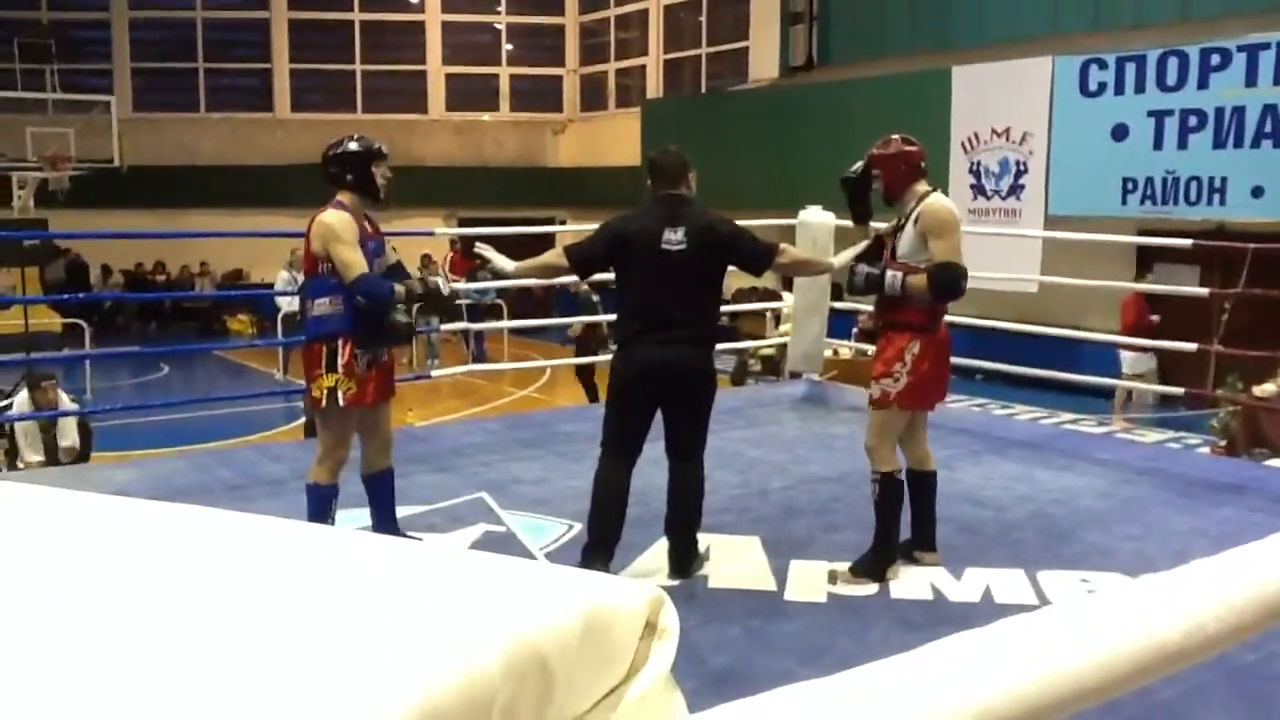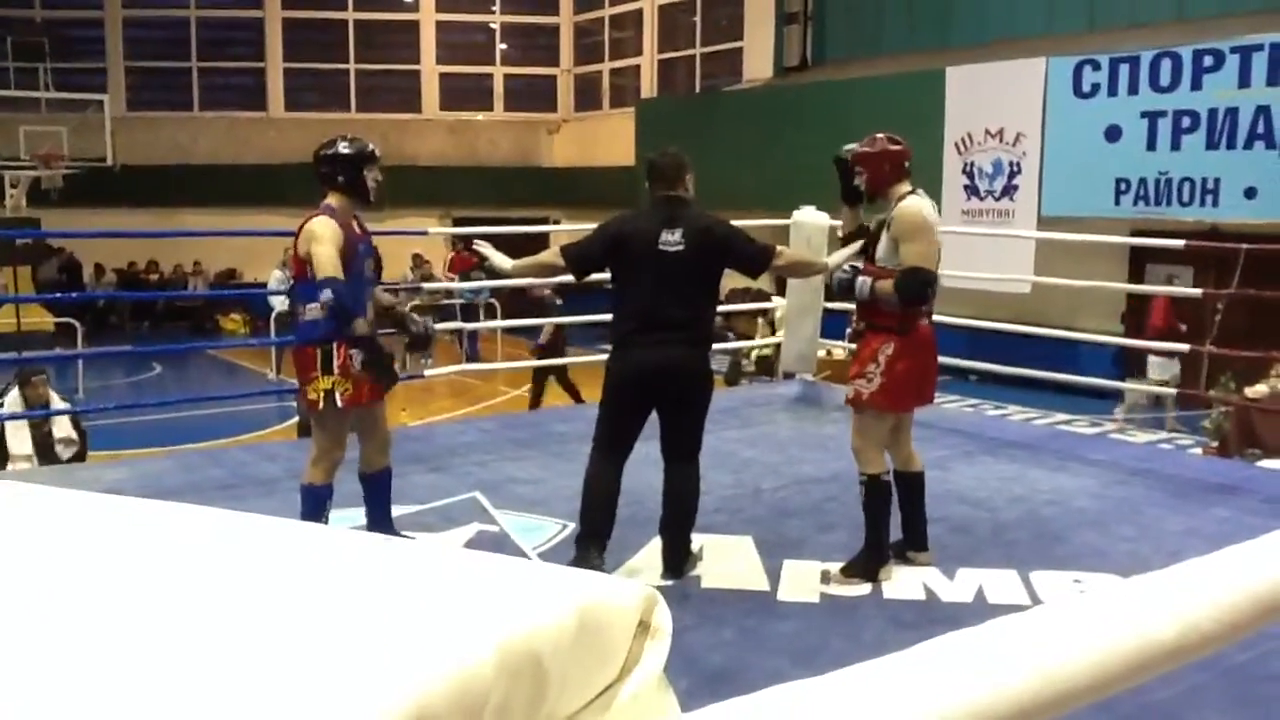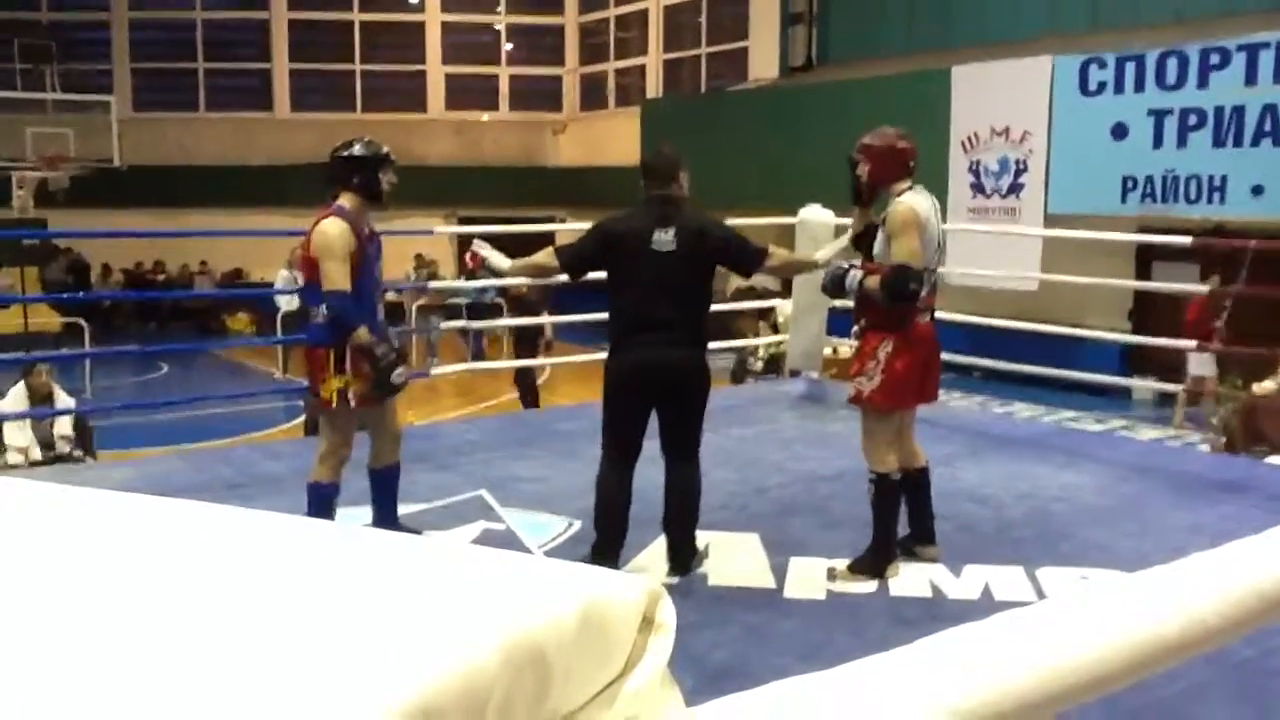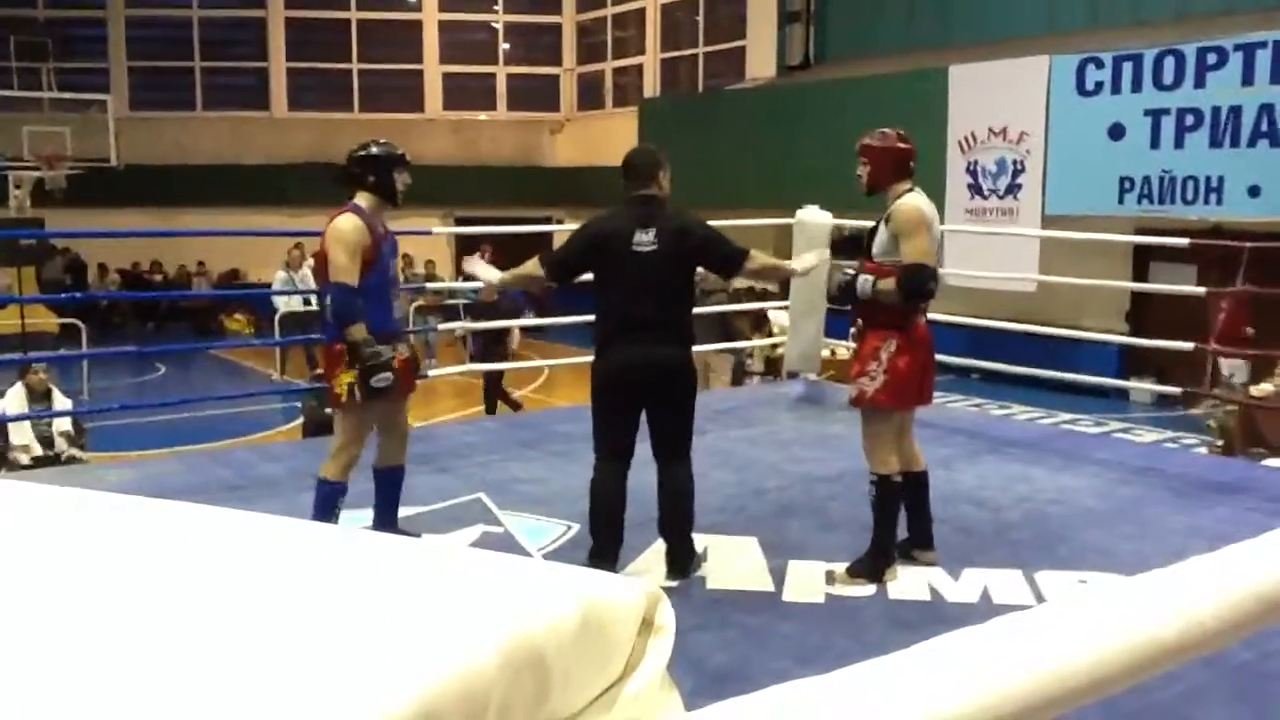
dt=0.3s
person 1, frame 1
left shoulder: (935, 210)
right shoulder: (907, 214)
left elbow: (951, 283)
right elbow: (871, 262)
left wrist: (885, 281)
right wrist: (859, 211)
left hip: (914, 343)
right hip: (902, 339)
left knee: (879, 444)
right knee: (912, 441)
left ankle: (883, 556)
right ankle: (923, 542)
person 1, frame 2
left shoulder: (909, 212)
right shoulder: (902, 210)
left elbow: (916, 288)
right elbow: (856, 246)
left wrist: (858, 287)
right wrist: (849, 195)
left hip: (893, 342)
right hip: (906, 339)
left knee: (867, 446)
right knee: (898, 442)
left ankle: (873, 558)
right ankle: (915, 543)
person 1, frame 3
left shoulder: (904, 210)
right shoulder: (919, 201)
left elbow: (901, 285)
right elbow: (865, 241)
left wrist: (849, 281)
right wrist: (860, 198)
left hip: (893, 338)
right hip: (912, 334)
left knee: (877, 446)
right knee: (902, 438)
left ankle: (881, 554)
right ankle: (922, 536)
person 1, frame 4
left shoulder: (907, 209)
right shoulder: (909, 206)
left elbow: (920, 284)
left wrist: (861, 286)
right wrist: (864, 258)
left hip: (891, 340)
right hip: (901, 337)
left knee: (878, 447)
right knee: (901, 440)
left ankle: (880, 558)
right ankle: (920, 540)
person 2, frame 1
left shoulder: (626, 227)
right shoulder: (714, 228)
left elbow: (565, 260)
right elbow: (780, 258)
left wrist: (514, 268)
right wrist: (831, 265)
left hip: (636, 360)
right hip: (693, 362)
left knee: (616, 458)
right knee: (686, 460)
left ankle: (596, 557)
right ankle: (683, 557)
person 2, frame 2
left shoulder: (624, 227)
right shoulder: (711, 229)
left elbow: (560, 260)
right elbow: (776, 260)
left wrist: (510, 266)
right wrist: (827, 265)
left hip: (632, 360)
right hip: (689, 362)
left knee: (607, 455)
right knee: (681, 460)
left ankle: (589, 551)
right ankle: (677, 557)
person 2, frame 3
left shoulder: (617, 228)
right shoulder: (704, 229)
left elbow: (557, 260)
right elbow: (768, 261)
left wrist: (509, 266)
right wrist: (816, 261)
left hip: (629, 360)
right hip: (685, 361)
left knee: (618, 460)
right knee: (682, 459)
left ankle: (605, 557)
right ankle: (682, 554)
person 2, frame 4
left shoulder: (601, 228)
right shoulder: (686, 227)
left elbow: (544, 271)
right elbow: (747, 264)
left wrist: (499, 279)
right wrist: (795, 268)
left hip: (616, 361)
right hip: (671, 360)
left knee: (611, 461)
right knee: (674, 460)
left ankle: (603, 559)
right ankle: (680, 558)
person 3, frame 1
left shoulder: (368, 224)
right shoulder: (333, 221)
left elbow: (393, 278)
right elbow: (364, 288)
left wrist: (399, 308)
right wrist: (412, 292)
left hip: (370, 348)
right hip: (336, 352)
left knee: (379, 442)
right knee: (333, 452)
left ankle: (386, 531)
person 3, frame 2
left shoulder: (355, 225)
right shoulder: (322, 227)
right elbow: (335, 292)
left wrist: (404, 318)
right wrist: (373, 345)
left hip: (356, 351)
right hip: (328, 354)
left knee: (377, 442)
right knee: (329, 453)
left ankle: (380, 529)
person 3, frame 3
left shoulder: (363, 226)
right shoulder: (333, 230)
right elbow: (339, 305)
left wrist: (383, 347)
right wrist: (377, 354)
left hip: (366, 350)
right hip: (340, 355)
left knee: (388, 437)
right knee: (336, 450)
left ankle: (386, 525)
person 3, frame 4
left shoulder: (380, 226)
right shoulder: (348, 226)
right elbow: (341, 300)
left wrist: (400, 348)
right wrist: (367, 354)
left hip: (388, 348)
right hip: (358, 354)
left knee: (396, 437)
right knee: (348, 449)
left ankle: (385, 526)
